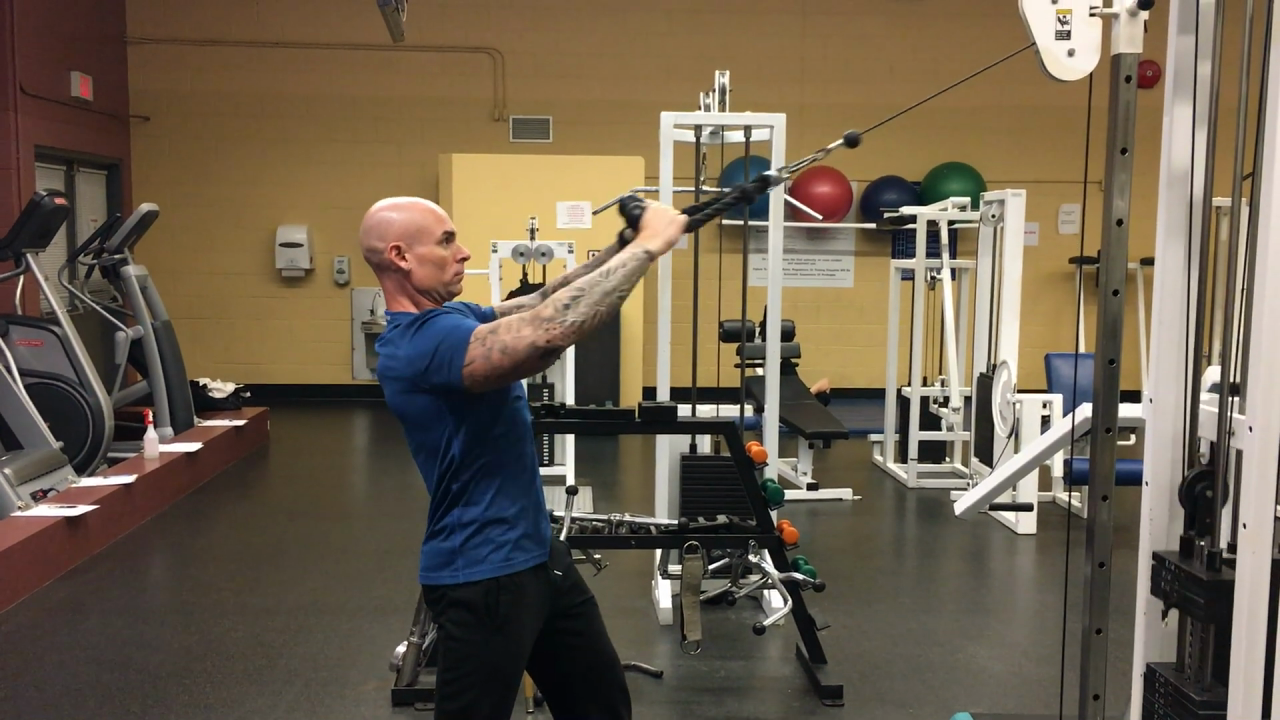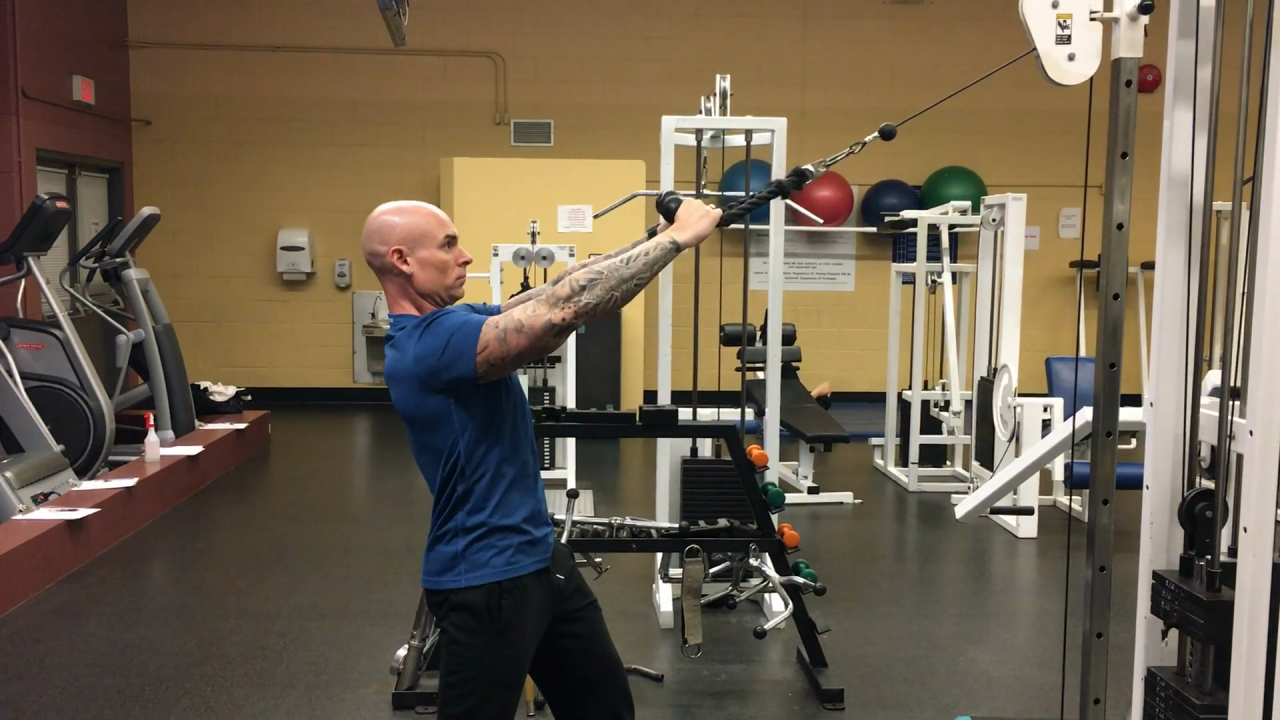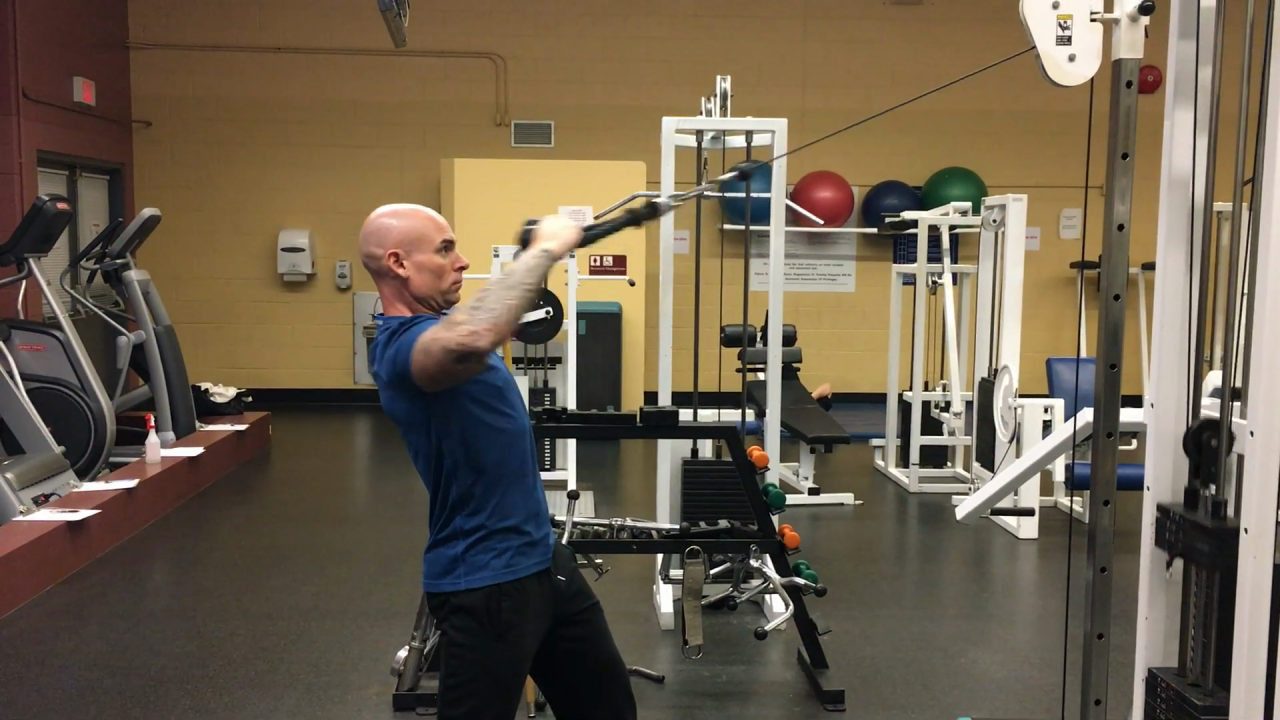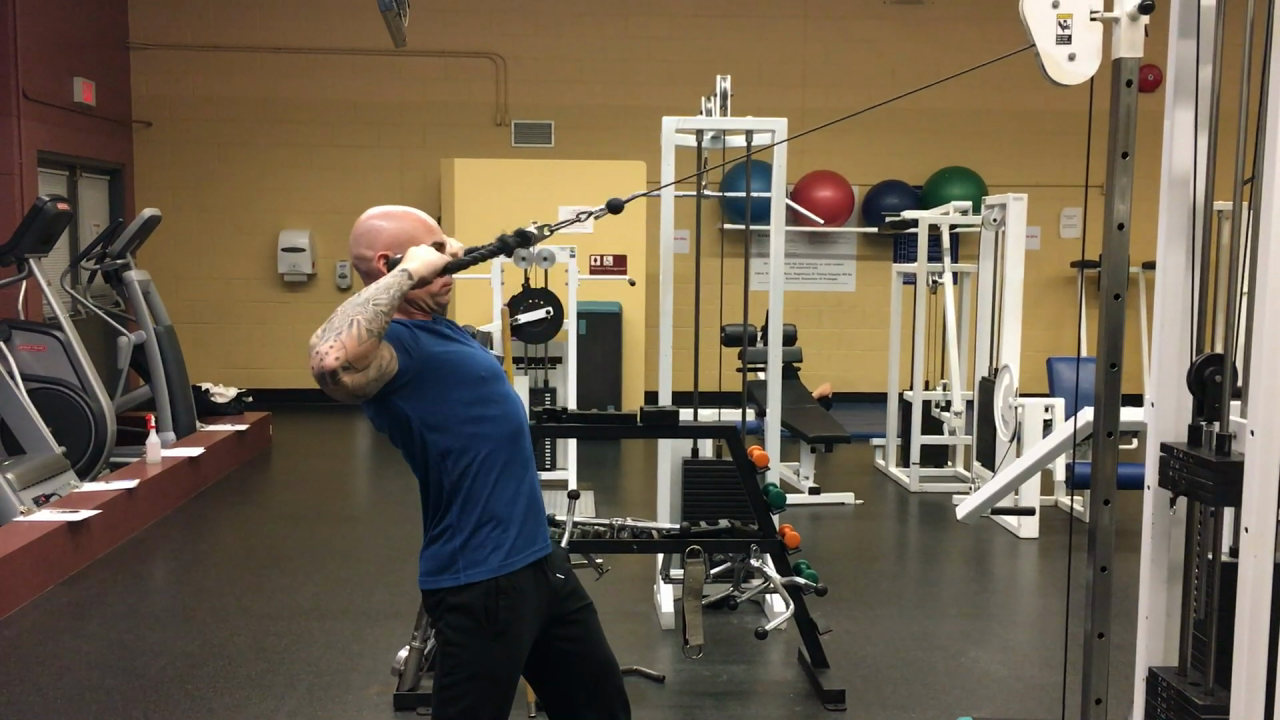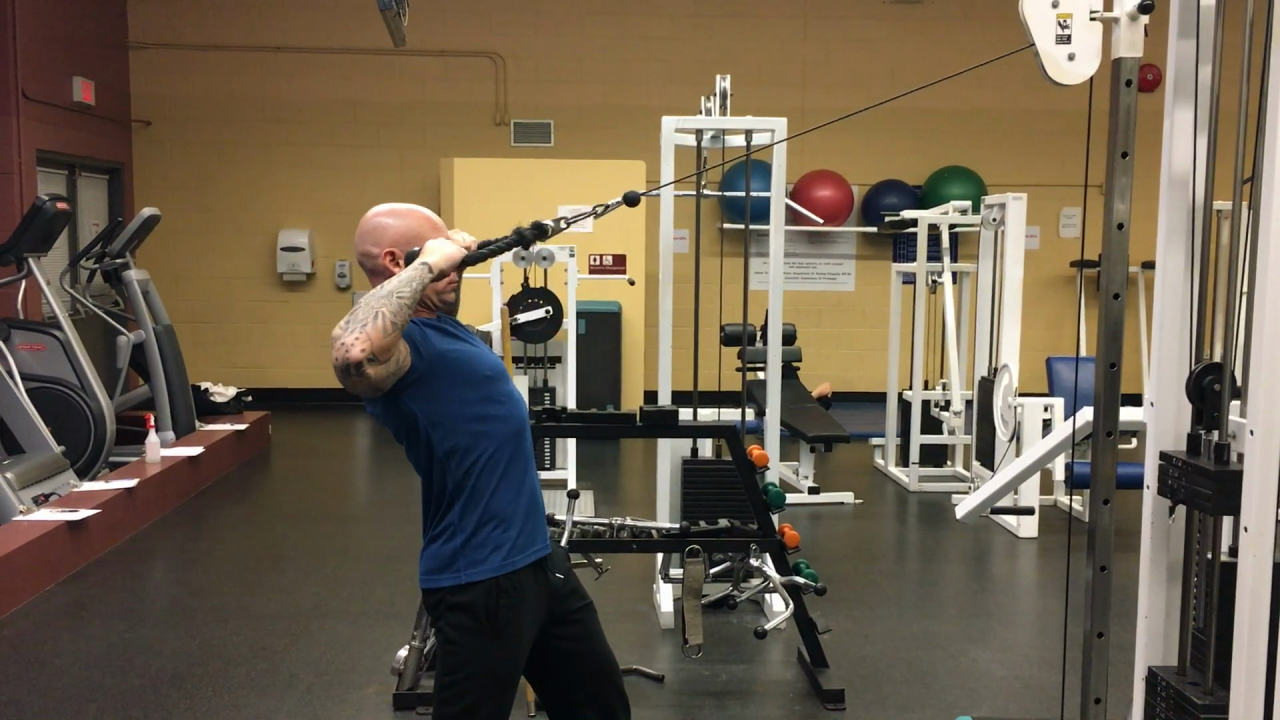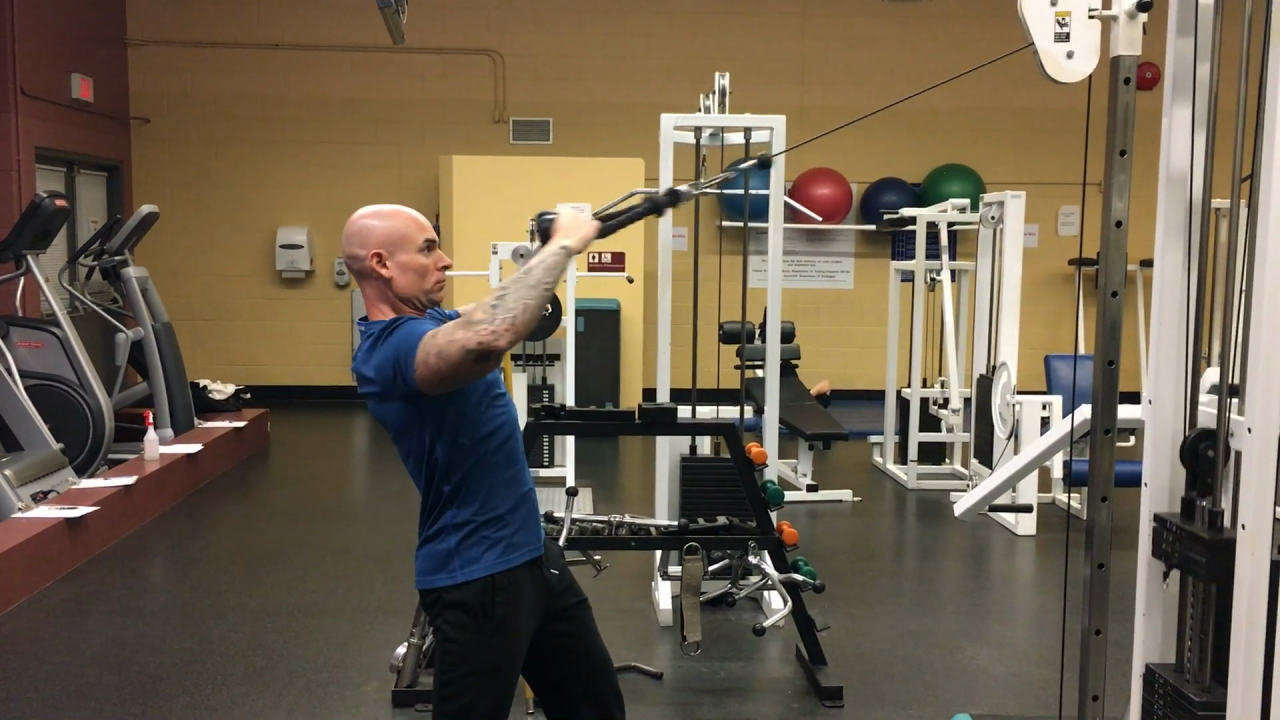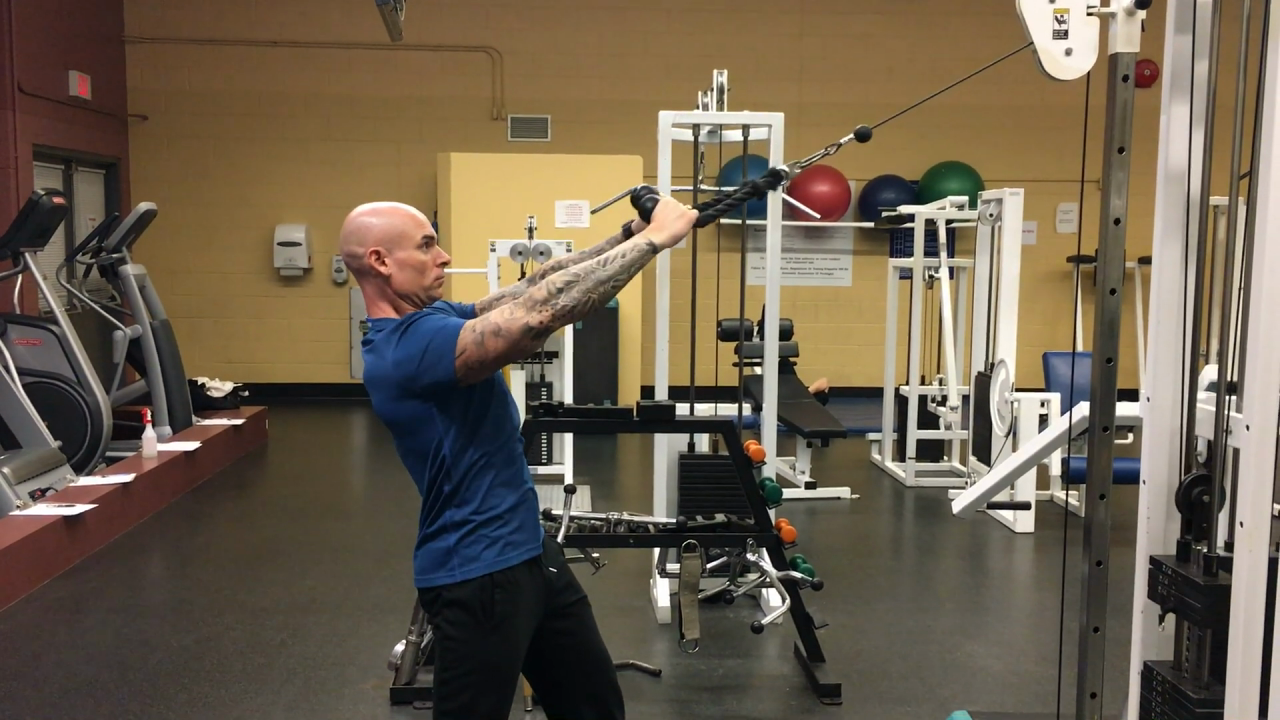
dt=0.4s
person 1, frame 1
left shoulder: (448, 319)
right shoulder: (421, 345)
left elbow: (536, 305)
right elbow: (549, 331)
left wrist: (623, 245)
right wrist: (648, 246)
left hip: (536, 553)
right hip: (482, 576)
person 1, frame 2
left shoulder: (449, 322)
right shoulder: (428, 346)
left elbow: (549, 297)
right elbow: (563, 311)
left wrist: (656, 237)
right wrist: (676, 238)
left hip: (536, 556)
right hip: (485, 580)
person 1, frame 3
left shoulder: (436, 325)
right shoulder: (405, 341)
left elbow: (487, 316)
right elbow: (472, 341)
left wrist: (537, 250)
right wrist: (544, 249)
left hip: (540, 557)
right hip: (485, 582)
person 1, frame 4
left shoulder: (431, 328)
right shoulder: (389, 346)
right elbow: (330, 361)
left wrist: (445, 259)
right wrist: (409, 272)
left hip: (537, 557)
right hip: (481, 578)
person 1, frame 5
left shoulder: (429, 325)
right shoulder: (388, 342)
right elbow: (352, 353)
left wrist: (454, 259)
right wrist: (431, 264)
left hip: (536, 555)
right hip: (483, 577)
person 1, frame 6
left shoulder: (421, 324)
right shoulder: (393, 349)
left elbow: (491, 314)
right elbow: (492, 337)
left wrist: (562, 246)
right wrist: (560, 247)
left hip: (528, 551)
right hip: (477, 575)
person 1, frame 7
left shoulder: (429, 320)
right shoulder: (409, 347)
left elbow: (527, 291)
right elbow: (543, 312)
left wrist: (631, 235)
right wrist: (654, 239)
left hip: (528, 551)
right hip: (479, 574)
